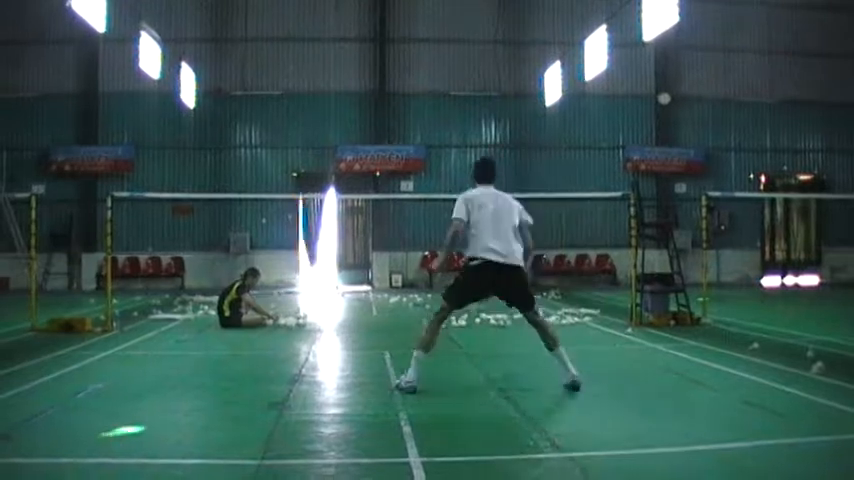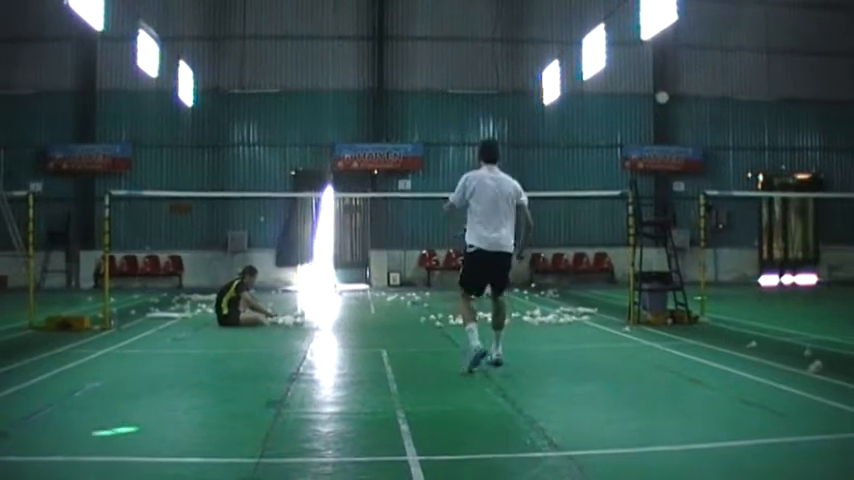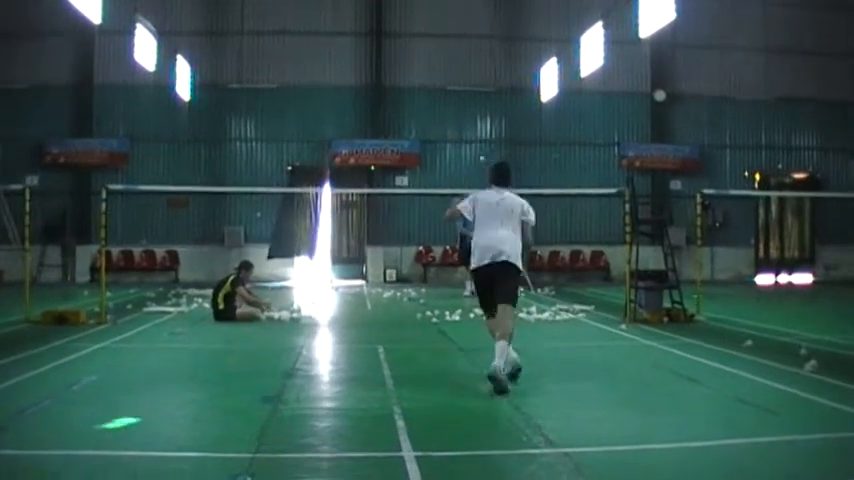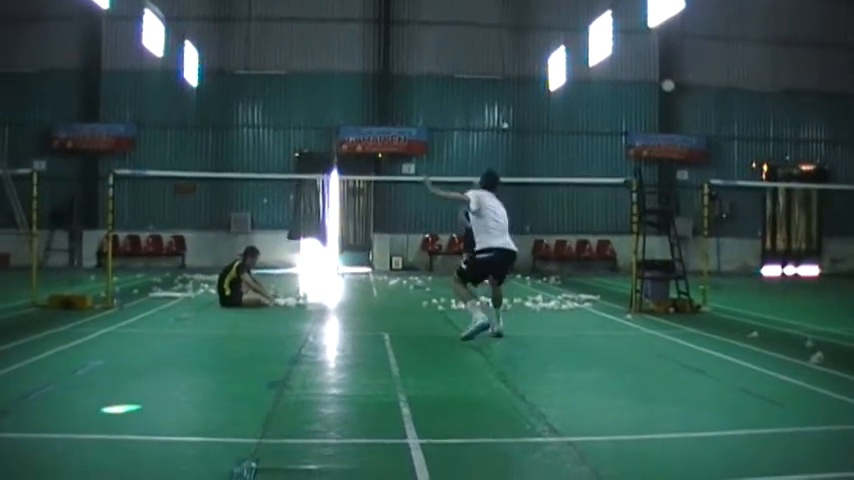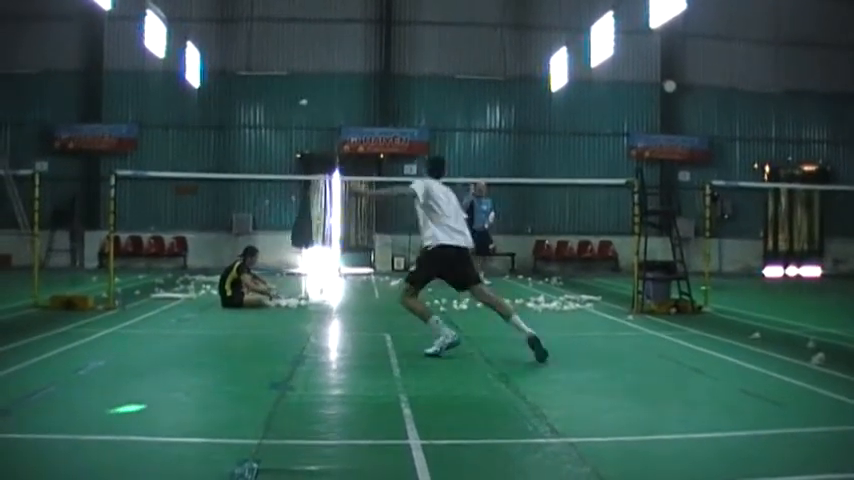
dt=0.7s
person 1, frame 1
left shoulder: (467, 198)
right shoulder: (512, 203)
left elbow: (456, 229)
right elbow: (529, 245)
left wrist: (442, 257)
right wrist: (523, 266)
left hip: (480, 263)
right hip: (513, 266)
left knee: (440, 314)
right knee: (534, 317)
left ankle: (412, 376)
right ankle: (569, 372)
person 1, frame 2
left shoulder: (469, 178)
right shoulder: (512, 184)
left elbow: (449, 208)
right elbow: (528, 221)
left wrist: (463, 205)
right wrist: (522, 246)
left hip: (478, 248)
right hip: (504, 249)
left knee: (465, 298)
right knee: (497, 298)
left ankle: (475, 343)
right ankle: (497, 351)
person 1, frame 3
left shoulder: (477, 198)
right shoulder: (522, 204)
left elbow: (450, 214)
right elbow: (528, 236)
left wrist: (462, 207)
right wrist: (519, 263)
left hip: (482, 264)
right hip: (509, 262)
left knee: (492, 315)
right knee: (505, 313)
left ankle: (508, 357)
right ankle: (499, 364)
person 1, frame 4
left shoulder: (478, 195)
right shoulder: (499, 205)
left elbow: (462, 199)
left wrist: (434, 190)
left hip: (489, 250)
right hip: (509, 251)
left knee: (459, 281)
right knee: (495, 283)
left ankle: (479, 317)
right ankle: (497, 325)
person 1, frame 5
left shoulder: (424, 184)
right shoulder: (448, 192)
left elbow: (401, 192)
right elbow: (462, 221)
left wrist: (367, 192)
left hip: (437, 249)
right hip: (460, 248)
left knee: (408, 296)
right knee: (485, 296)
left ankle: (445, 335)
right ankle: (528, 334)
